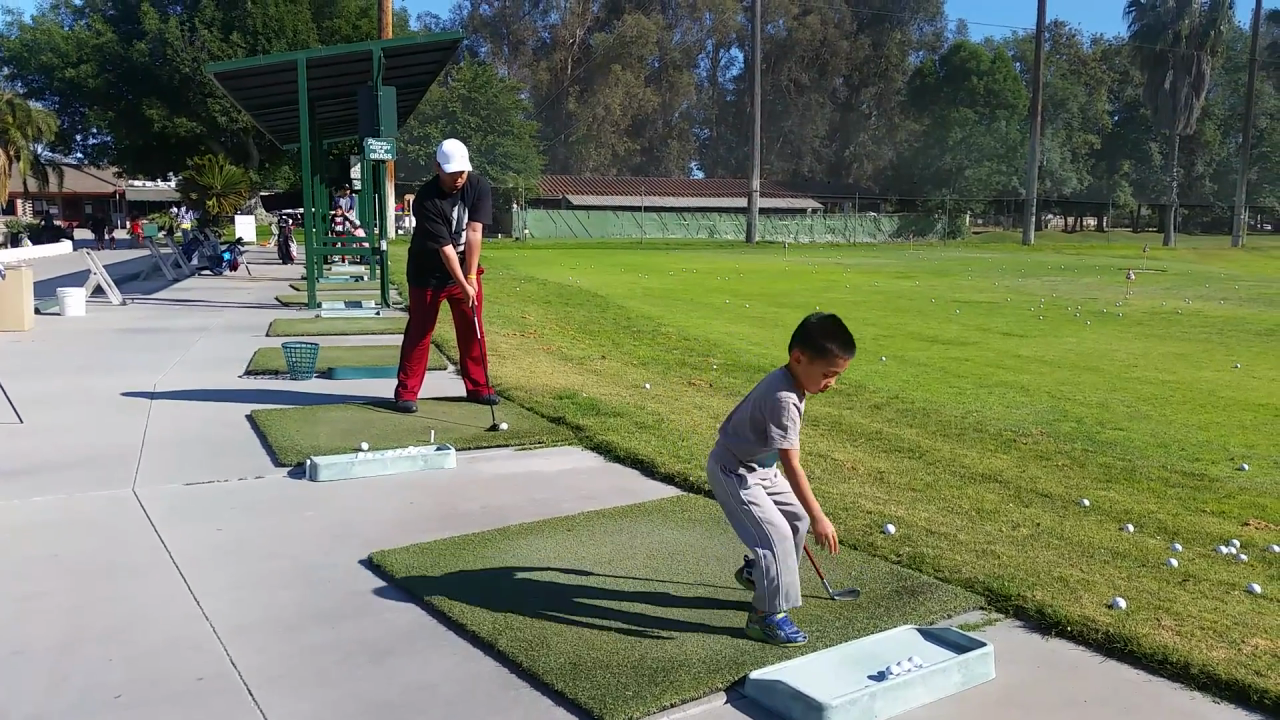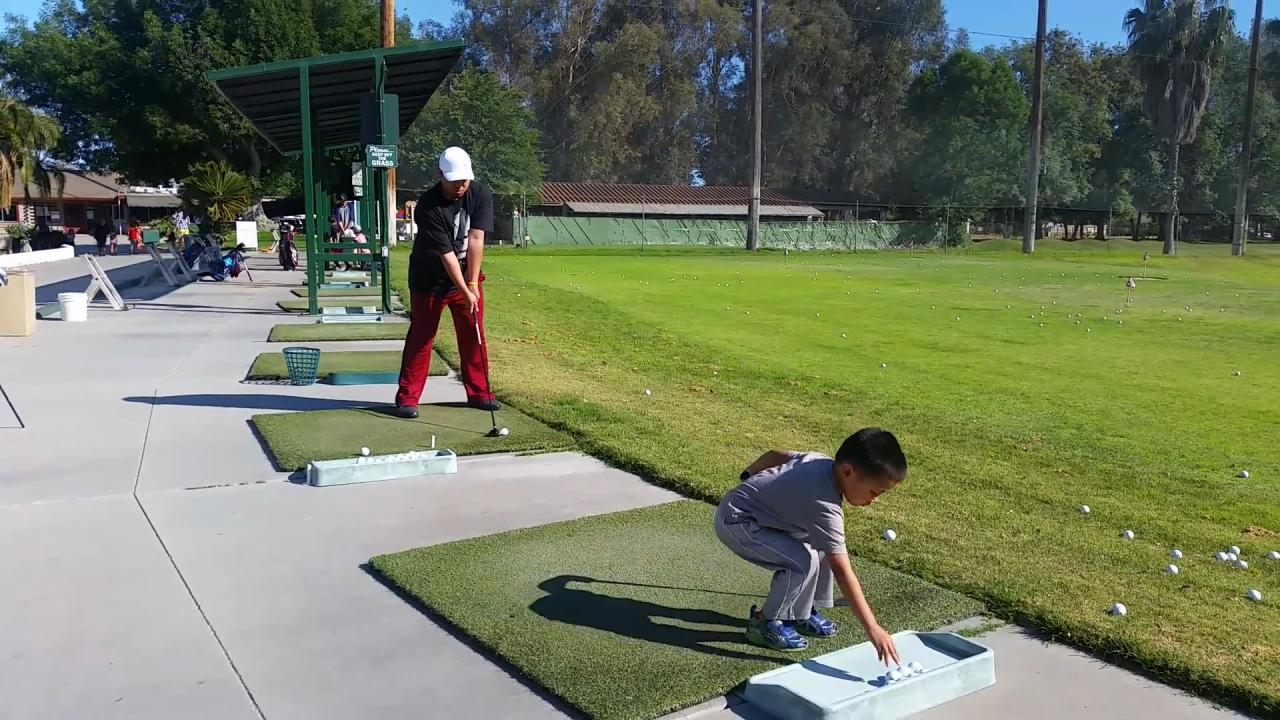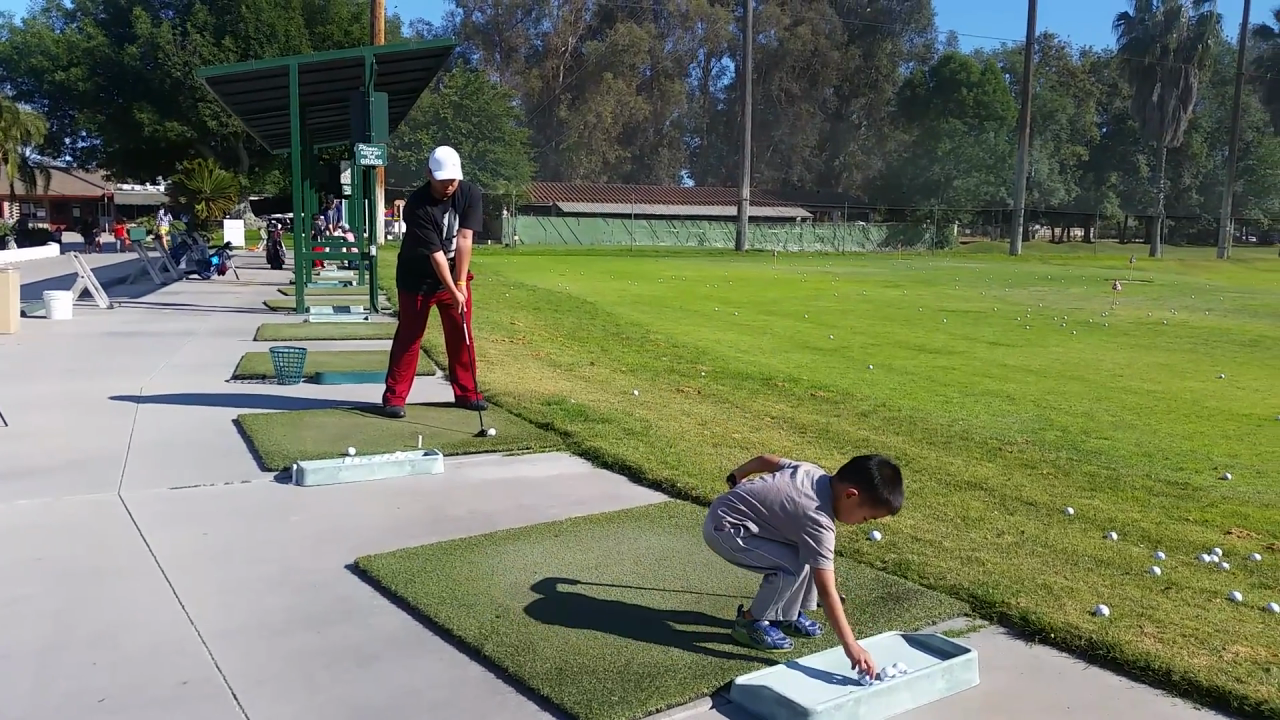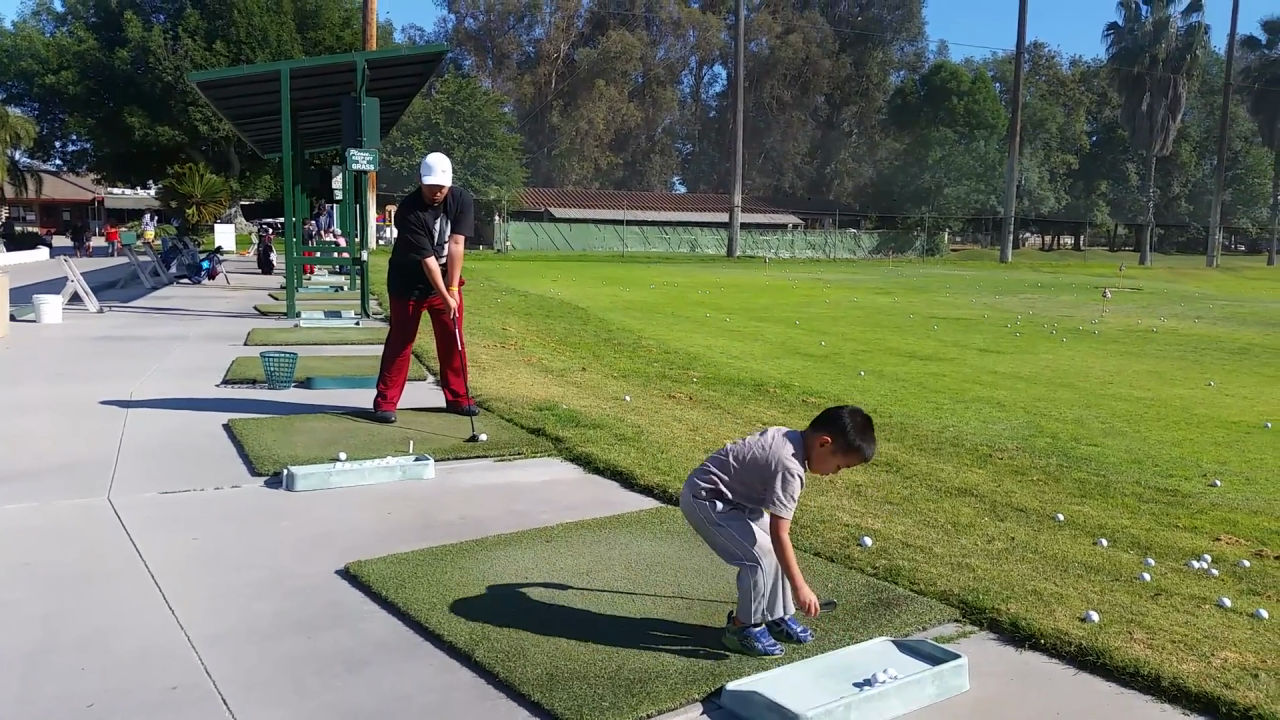
dt=0.4s
person 1, frame 1
left shoulder: (479, 187)
right shoulder: (426, 199)
left elbow: (474, 232)
right elbow: (444, 246)
left wrist: (471, 276)
right wrist: (463, 284)
left hip: (465, 269)
right hip: (428, 273)
left knee: (472, 328)
right knee: (419, 331)
left ankle: (477, 386)
right ankle: (406, 391)
person 1, frame 2
left shoulder: (481, 195)
right shoulder: (428, 207)
left elbow: (476, 240)
right elbow: (446, 254)
left wrist: (473, 284)
right wrist: (464, 291)
left hip: (467, 275)
right hip: (429, 279)
left knee: (474, 334)
right knee: (421, 337)
left ankle: (478, 392)
right ankle: (407, 397)
person 1, frame 3
left shoulder: (470, 194)
right shoulder: (417, 205)
left elbow: (464, 239)
right elbow: (435, 253)
left wrist: (461, 282)
right wrist: (452, 290)
left hip: (455, 274)
right hip: (417, 278)
left knee: (461, 333)
right knee: (409, 336)
left ankle: (466, 392)
right ankle: (394, 396)
person 1, frame 4
left shoulder: (462, 200)
right shoulder: (408, 211)
left elbow: (456, 245)
right elbow: (426, 258)
left wrist: (453, 288)
right wrist: (444, 296)
left hip: (446, 280)
right hip: (408, 283)
left knee: (453, 339)
right knee: (400, 341)
left ankle: (457, 397)
right ankle: (385, 401)
person 2, frame 1
left shoulder: (786, 378)
right shoulder: (784, 399)
right elbow: (792, 466)
right wrist: (818, 517)
left hip: (755, 464)
right hip: (731, 472)
left knee: (797, 517)
right knee: (776, 535)
left ankle: (754, 571)
right ankle: (766, 615)
person 2, frame 2
left shoulder: (820, 461)
right shoulder: (825, 506)
left elbow: (775, 455)
right elbow: (843, 573)
left wrist: (751, 483)
right wrist: (872, 628)
left hip: (749, 508)
right hip: (735, 522)
left knee: (820, 548)
right knee: (803, 562)
left ankle: (800, 611)
right ankle: (764, 621)
person 2, frame 3
left shoulder: (815, 473)
right shoulder: (817, 521)
left elbow: (765, 460)
right elbow: (827, 590)
left wrist: (736, 479)
right wrist: (851, 646)
left hip: (731, 510)
right hip: (724, 529)
left knee: (807, 556)
right knee: (793, 568)
left ankle: (787, 613)
right ankle: (751, 622)
person 2, frame 4
left shoulder: (787, 436)
right shoulder: (790, 468)
right elbow: (779, 533)
right wrist: (800, 587)
left hip: (730, 494)
right hip: (704, 499)
left knee: (773, 551)
right knee: (760, 557)
left ankle: (776, 617)
right ankle: (744, 628)
